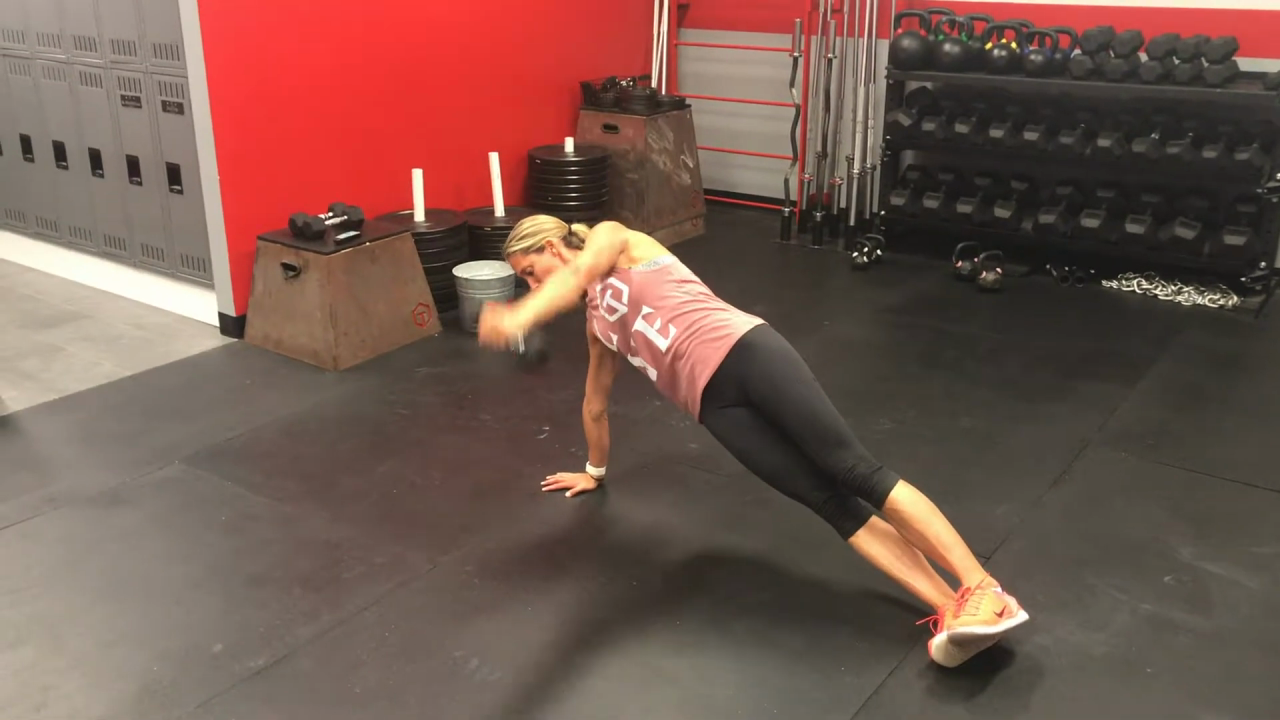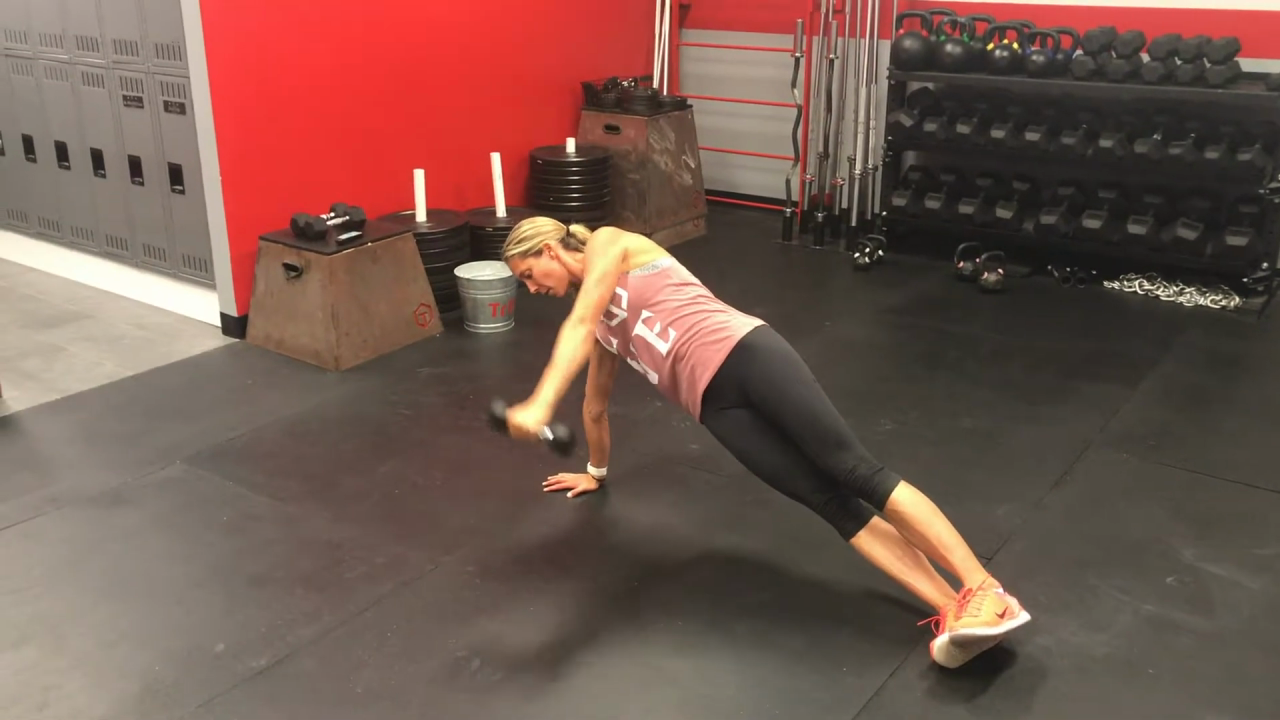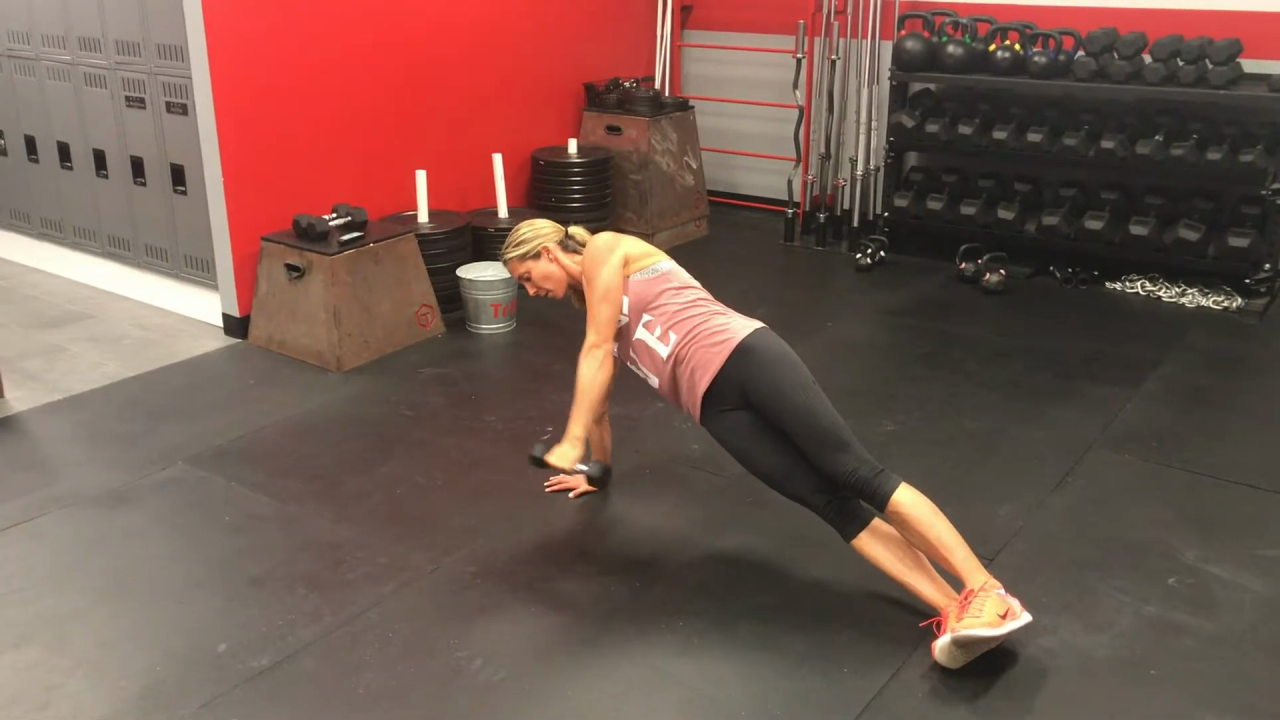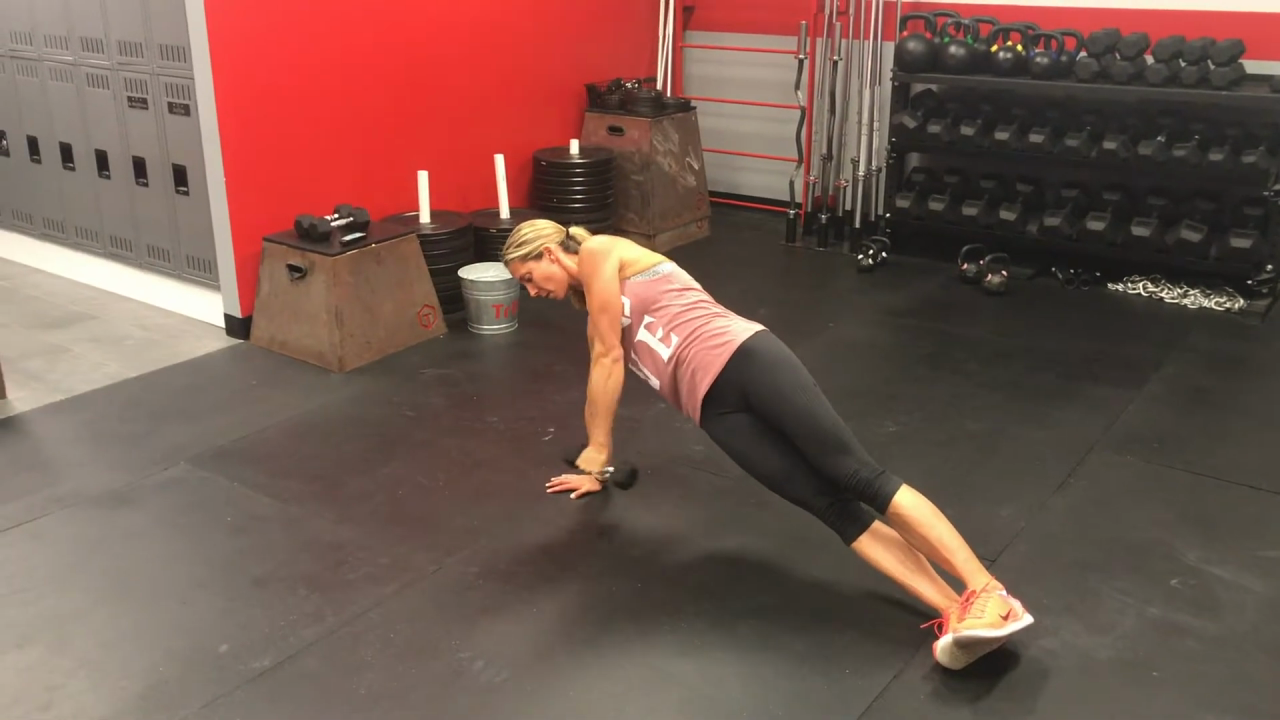
dt=0.2s
person 1, frame 1
left shoulder: (612, 240)
right shoulder: (597, 321)
left elbow: (571, 277)
right elbow: (596, 402)
left wrist: (520, 316)
right wrist: (594, 470)
left hip: (744, 350)
right hip: (715, 399)
left knee: (857, 471)
right knee: (832, 501)
left ankle: (983, 591)
right ankle: (950, 609)
person 1, frame 2
left shoulder: (610, 244)
right shoulder: (599, 323)
left elbow: (580, 328)
right elbow: (595, 401)
left wrist: (540, 407)
right wrist: (596, 469)
left hip: (745, 352)
right hip: (715, 400)
left knee: (858, 472)
right knee: (833, 502)
left ankle: (984, 591)
right ankle: (951, 608)
person 1, frame 3
left shoulder: (606, 249)
right shoulder: (592, 314)
left elbow: (599, 353)
right elbow: (595, 398)
left wrist: (571, 442)
right wrist: (596, 467)
left hip: (746, 354)
right hip: (715, 402)
left knee: (858, 474)
right knee: (832, 503)
left ankle: (986, 592)
right ankle: (953, 611)
person 1, frame 4
left shoulder: (600, 252)
right shoulder: (593, 317)
left elbow: (609, 358)
right elbow: (598, 396)
left wrist: (598, 447)
right wrist: (598, 469)
left hip: (746, 357)
right hip: (715, 405)
left knee: (859, 476)
right knee: (833, 506)
left ankle: (988, 594)
right ankle: (954, 612)
